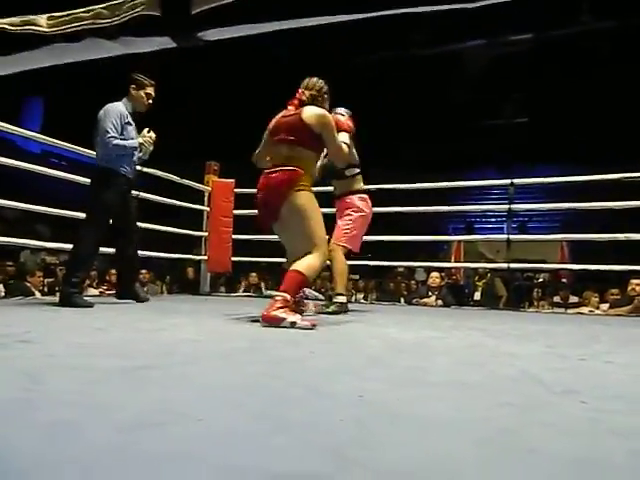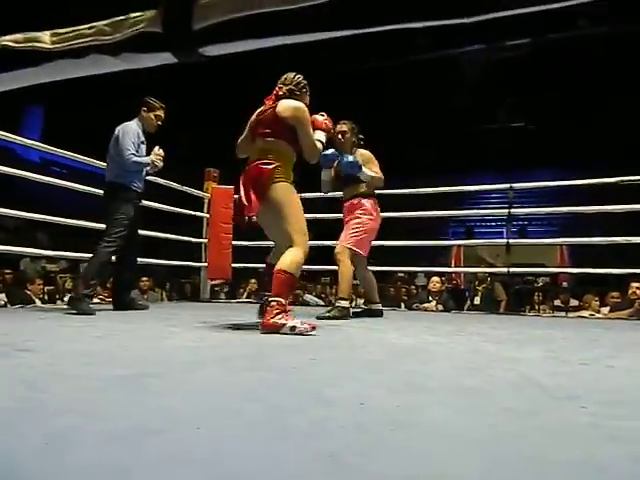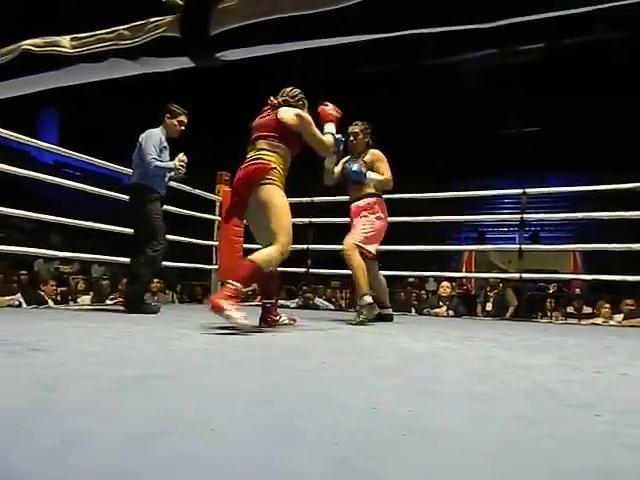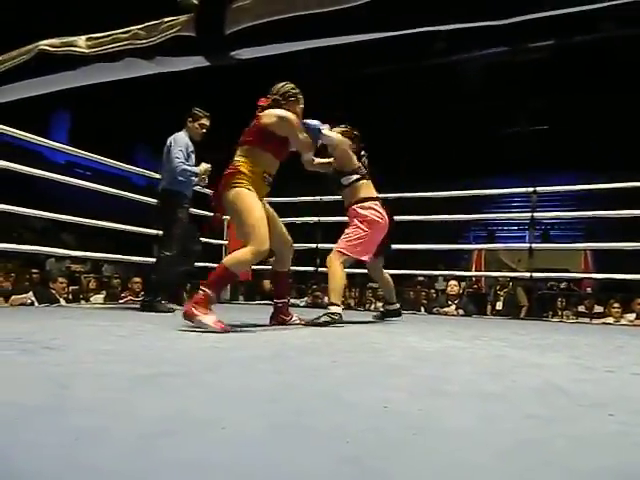
dt=0.3s
person 1, frame 1
left shoulder: (279, 118)
right shoulder: (319, 115)
left elbow: (259, 158)
right elbow: (340, 159)
right wrist: (343, 131)
left hip: (269, 187)
right hip: (292, 186)
left knee: (296, 252)
right knee: (318, 252)
left ankle: (289, 302)
right ankle: (278, 307)
person 1, frame 2
left shoulder: (262, 111)
right shoulder: (296, 108)
left elbow: (241, 150)
right elbow: (313, 155)
right wrist: (320, 130)
left hip: (253, 181)
right hip: (273, 178)
left knee: (283, 244)
right knee: (298, 246)
left ankle: (269, 304)
right ankle: (276, 312)
person 1, frame 3
left shoulder: (263, 117)
right shoulder: (296, 115)
right elbow: (326, 148)
right wrist: (331, 121)
left hip: (246, 179)
right hip: (266, 177)
left knee: (276, 244)
right knee: (280, 245)
left ankle: (270, 312)
right ankle: (226, 296)
person 1, frame 4
left shoulder: (263, 118)
right shoulder: (283, 117)
right elbow: (307, 148)
left hip: (249, 188)
right hip: (242, 184)
left knee: (285, 247)
right knee: (258, 247)
left ankle: (281, 312)
right ankle: (199, 304)
person 2, frame 1
left shoulder: (129, 119)
right shoulder: (114, 110)
right elbow: (109, 144)
left wrist: (144, 150)
right wrist: (138, 143)
left hip: (123, 184)
right hip: (109, 181)
left knee: (128, 235)
right knee: (92, 233)
left ankle: (127, 287)
right ankle: (70, 291)
person 2, frame 2
left shoulder: (138, 134)
right shoulder: (129, 129)
right elbow: (128, 161)
left wrist: (152, 167)
right wrist: (150, 159)
left hip: (130, 196)
right hip: (122, 194)
left knee: (129, 247)
right knee: (111, 242)
left ankle: (123, 296)
right ankle: (81, 294)
person 2, frame 3
left shoulder: (162, 140)
right shoulder: (153, 135)
right elbow: (150, 165)
left wrist: (174, 173)
right wrist: (174, 164)
left hip: (150, 198)
right hip: (146, 197)
left knee: (145, 247)
right knee: (156, 245)
left ankle: (135, 297)
right ankle: (136, 297)
person 2, frame 4
left shoulder: (186, 143)
right shoulder: (180, 139)
right elbow: (176, 168)
left wrist: (197, 180)
right wrist: (198, 170)
left hip: (178, 201)
right hip: (175, 200)
left knee: (191, 248)
right knee: (171, 249)
left ankle: (170, 291)
right ankle: (152, 298)
person 3, frame 1
left shoulder: (346, 147)
right shoulder: (327, 153)
right elbow: (315, 174)
left hip: (356, 204)
right hip: (344, 205)
left knee: (336, 248)
right knee: (337, 250)
left ankle: (340, 300)
right ankle: (339, 297)
person 3, frame 2
left shoulder: (362, 154)
right shoulder: (337, 161)
left elbow: (380, 181)
right elbow: (326, 189)
left wrist: (360, 170)
right wrist: (326, 168)
left hip: (364, 209)
right hip: (351, 211)
left knee: (342, 252)
right knee: (358, 262)
left ankle: (342, 305)
right ankle: (374, 305)
person 3, frame 3
left shoulder: (374, 155)
right shoulder: (347, 160)
left elbow: (388, 182)
right elbow: (329, 180)
left wrist: (365, 175)
right wrist: (329, 156)
left hip: (372, 211)
right hip: (358, 213)
left knee: (349, 248)
right knee: (370, 265)
left ankle: (366, 301)
right ankle: (384, 309)
person 3, frame 4
left shoulder: (345, 155)
right shoulder: (338, 162)
left elbow: (339, 142)
left wrist: (320, 131)
left hip: (367, 216)
right hip: (374, 217)
left knee: (335, 259)
right knee: (374, 267)
left ankle: (334, 311)
right ankle: (392, 306)
